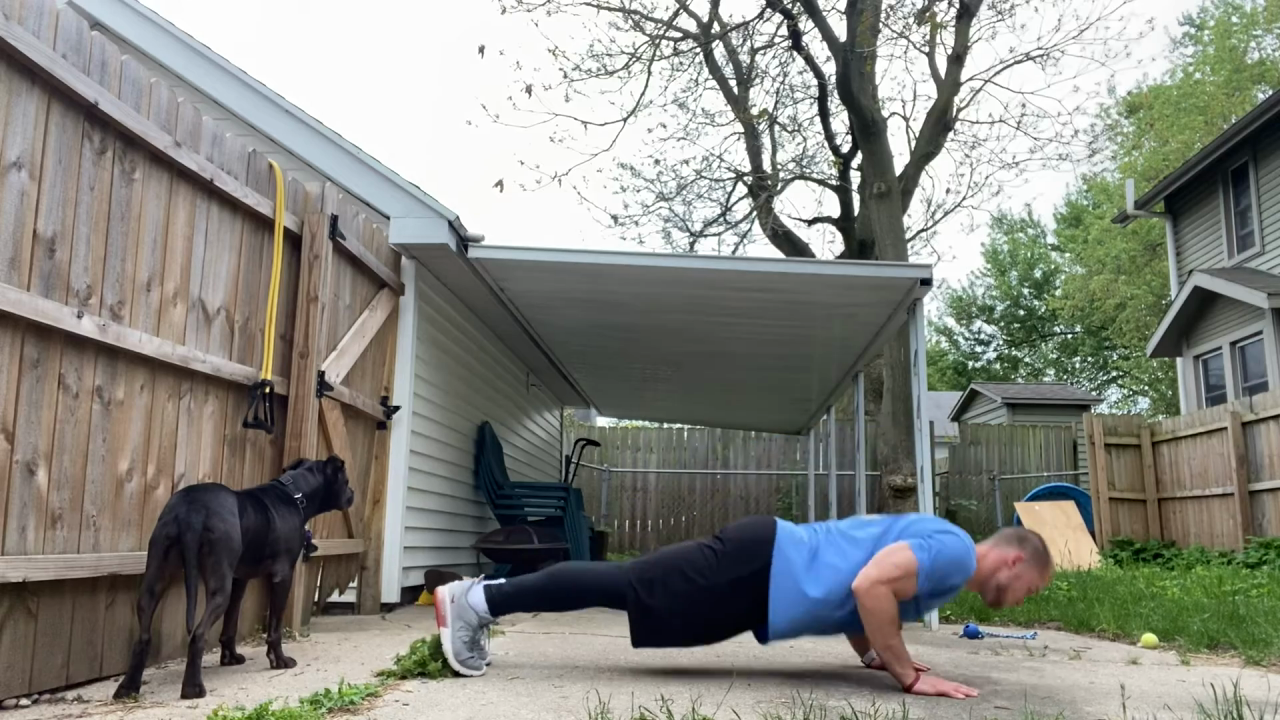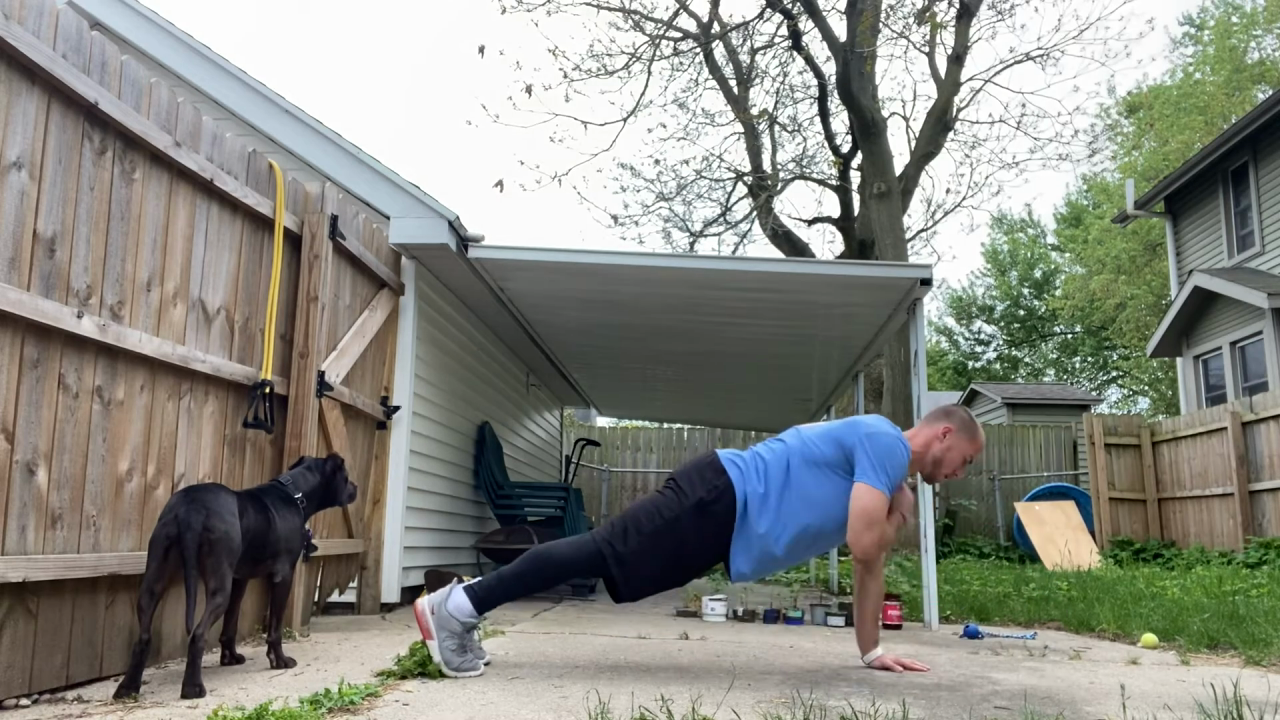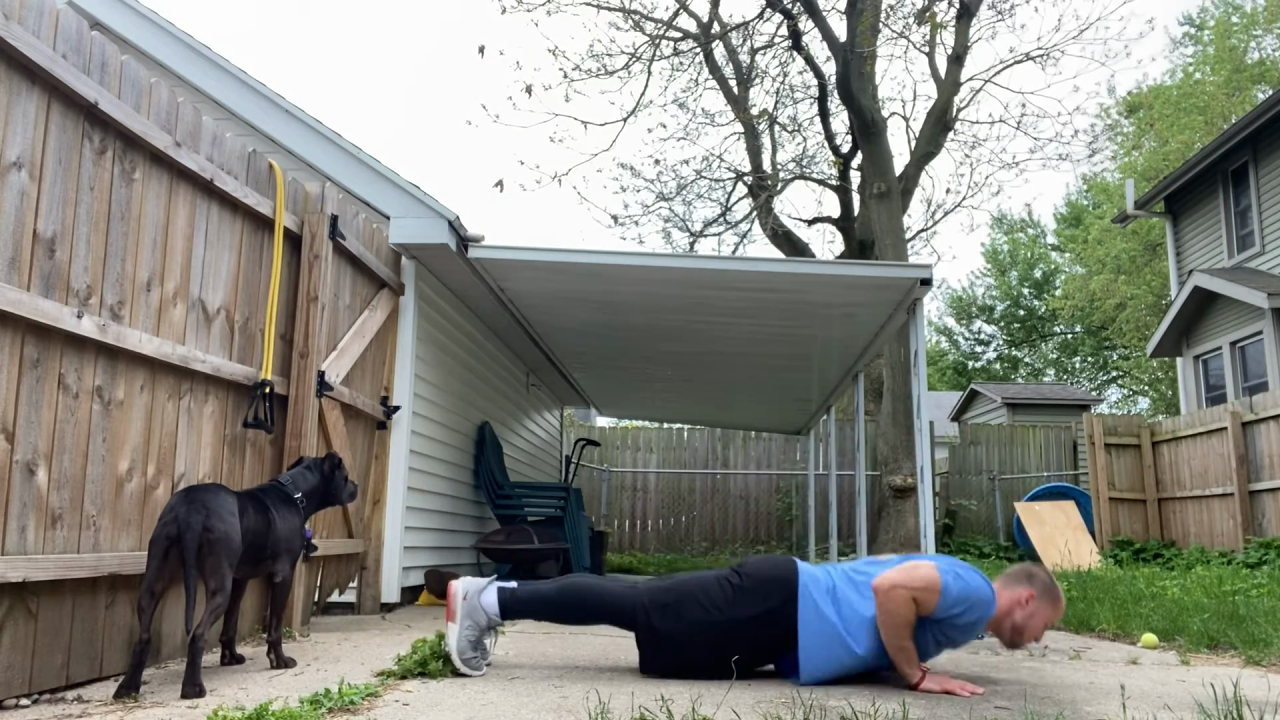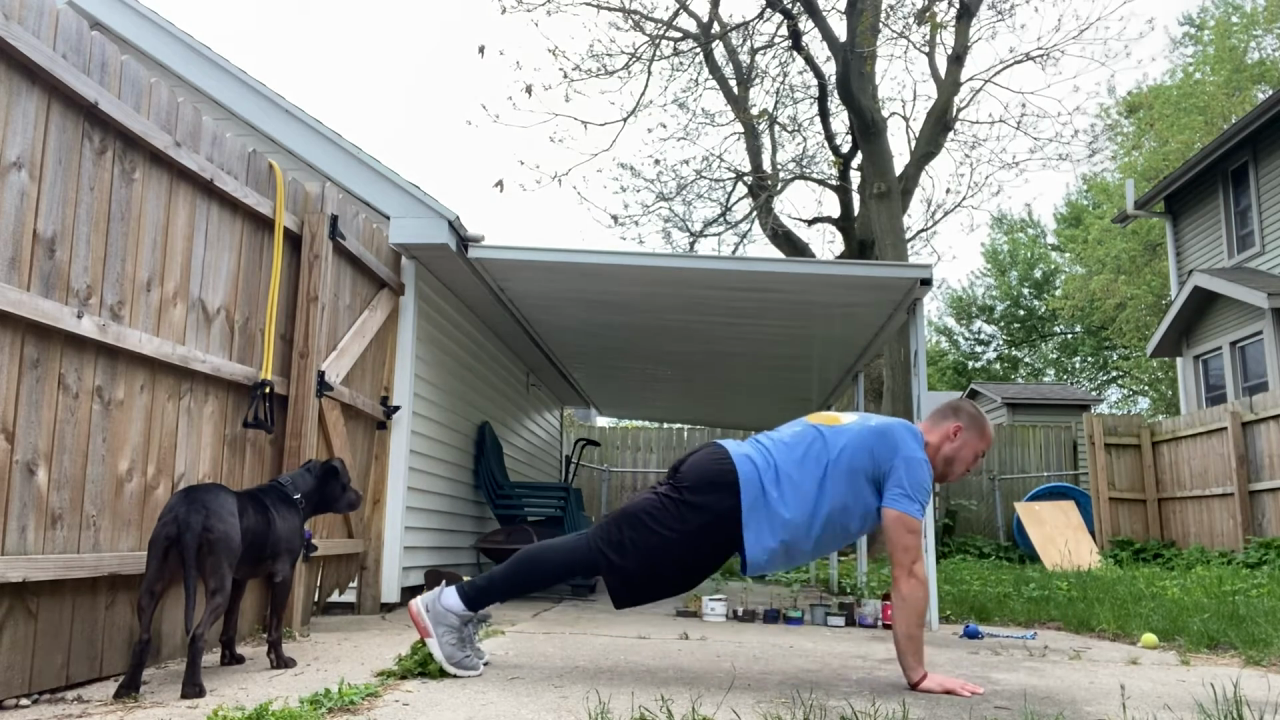
dt=1s
person 1, frame 1
left shoulder: (937, 540)
right shoulder: (955, 553)
right elbow: (869, 586)
left wrist: (873, 653)
right wrist: (909, 674)
left hip: (770, 562)
right hip: (763, 570)
left knee: (622, 583)
right knee: (625, 588)
left ankle: (485, 594)
right ankle: (475, 598)
person 1, frame 2
left shoulder: (879, 455)
right shoulder: (886, 442)
left elbow: (866, 562)
right elbow: (865, 547)
left wrist: (871, 650)
right wrist: (898, 517)
left hip: (723, 508)
right hip: (718, 498)
left knee: (596, 554)
right knee: (602, 554)
left ankle: (462, 604)
right ankle: (456, 606)
person 1, frame 3
left shoulder: (953, 578)
right shoulder: (976, 593)
right elbow: (892, 590)
left wrist: (883, 656)
right wrist: (915, 672)
left hip: (789, 597)
right hip: (781, 609)
left knee: (634, 601)
right knee: (637, 608)
left ankle: (493, 594)
right ankle: (486, 599)
person 1, frame 4
left shoulder: (878, 436)
right shoulder: (910, 454)
left elbow: (823, 495)
right elbow: (908, 573)
left wrist: (906, 497)
right wrist: (917, 673)
left hip: (721, 476)
right hip: (728, 498)
left knee: (594, 550)
right knee: (601, 554)
left ankle: (458, 606)
right ankle: (451, 603)
